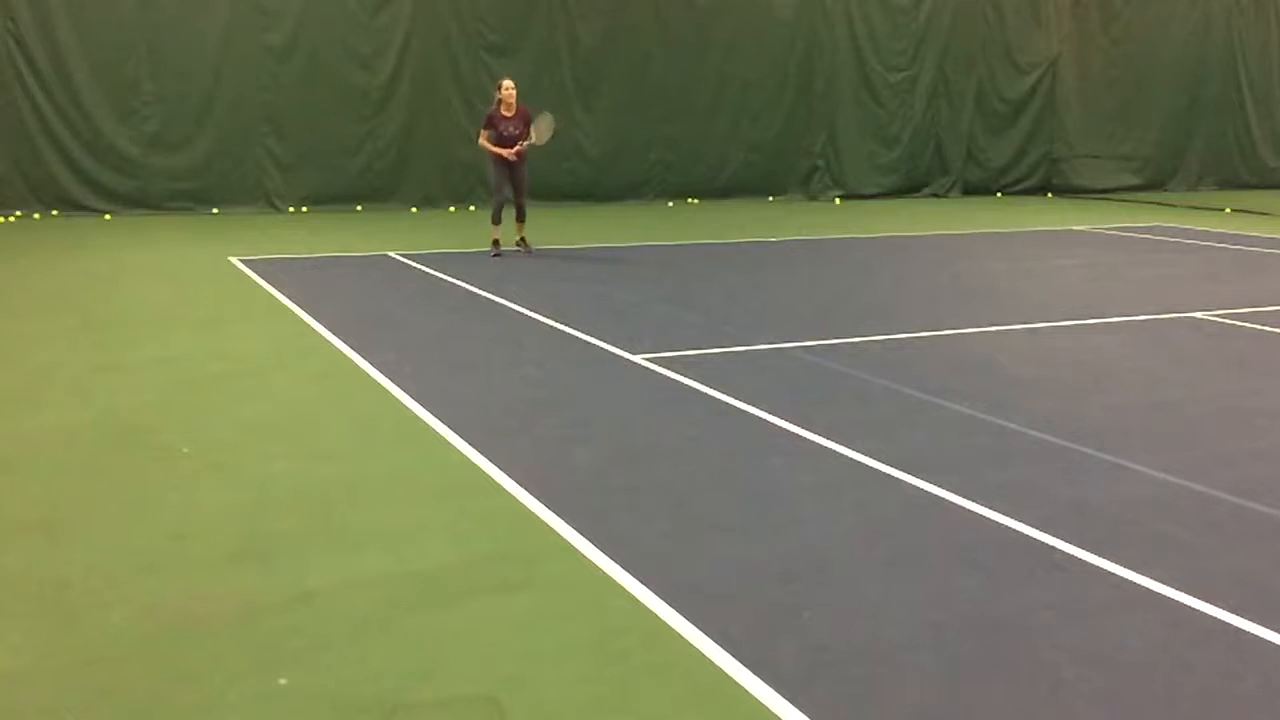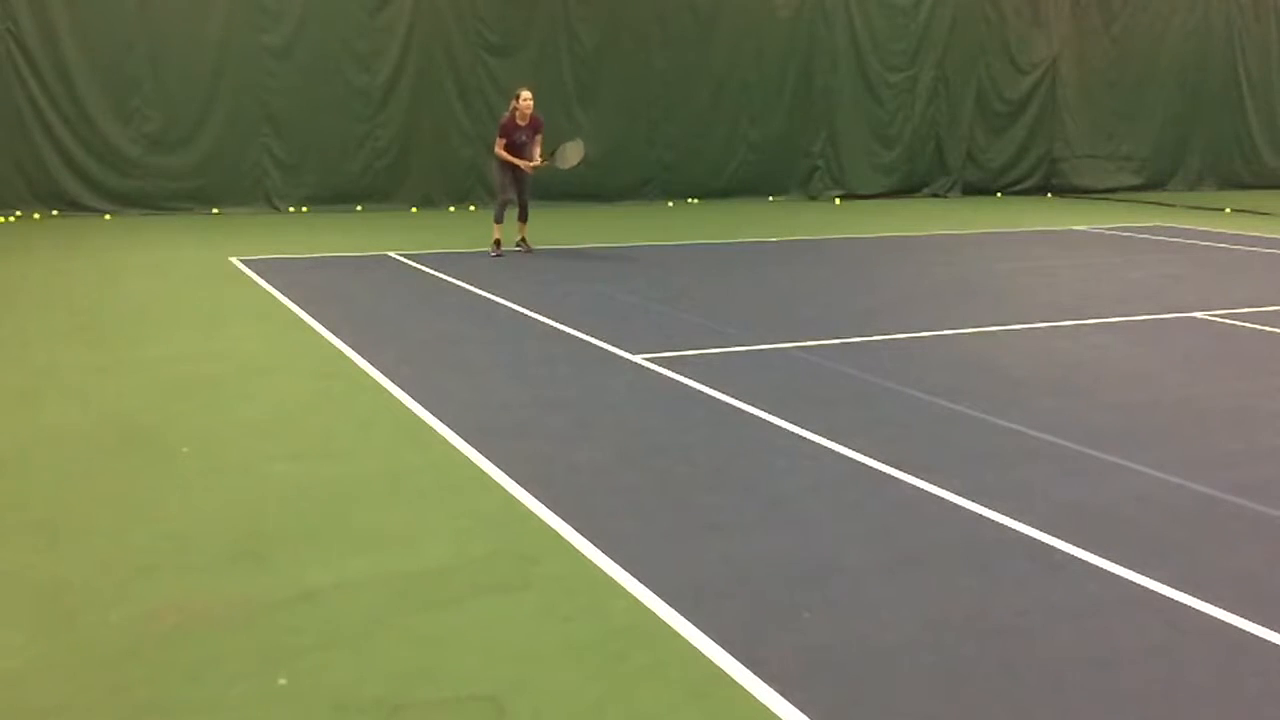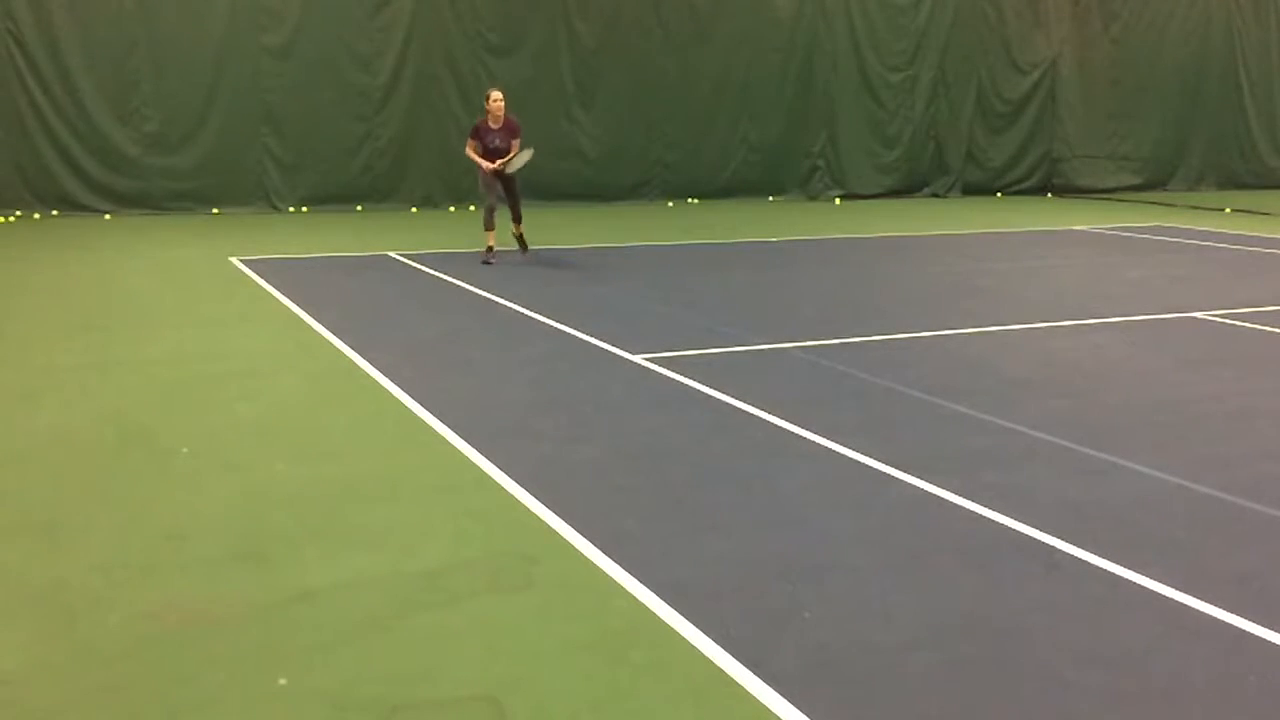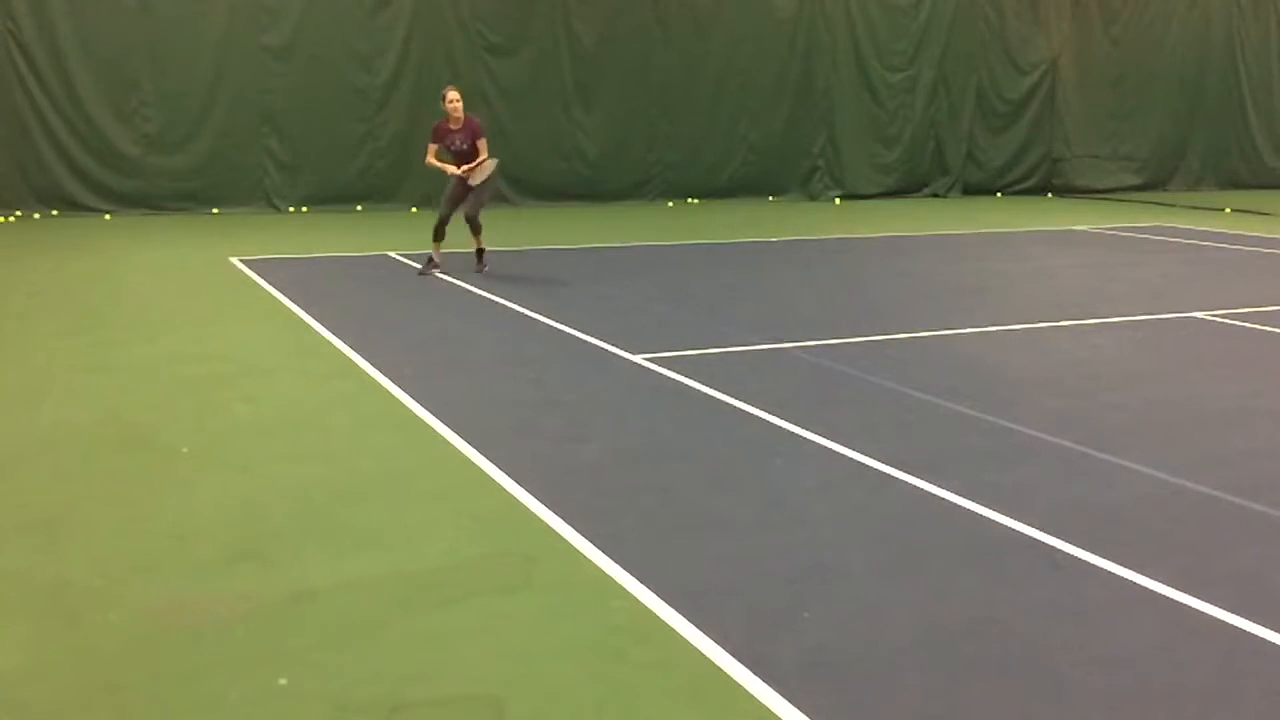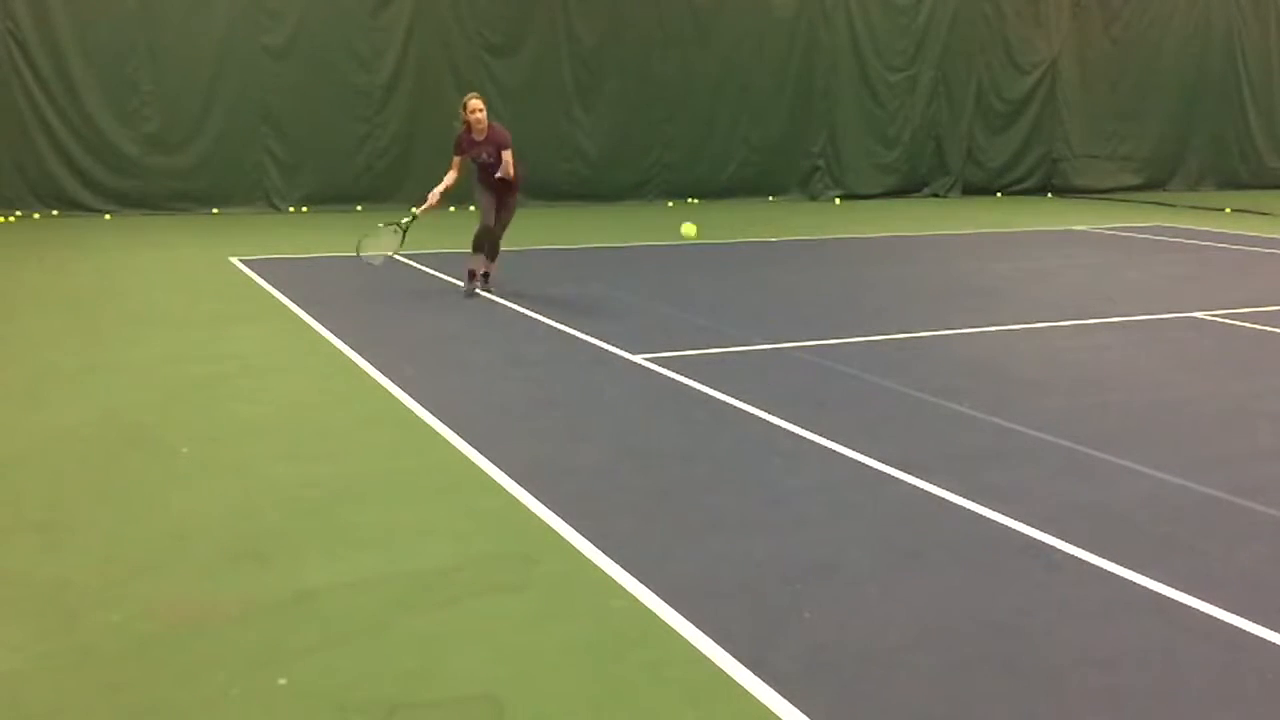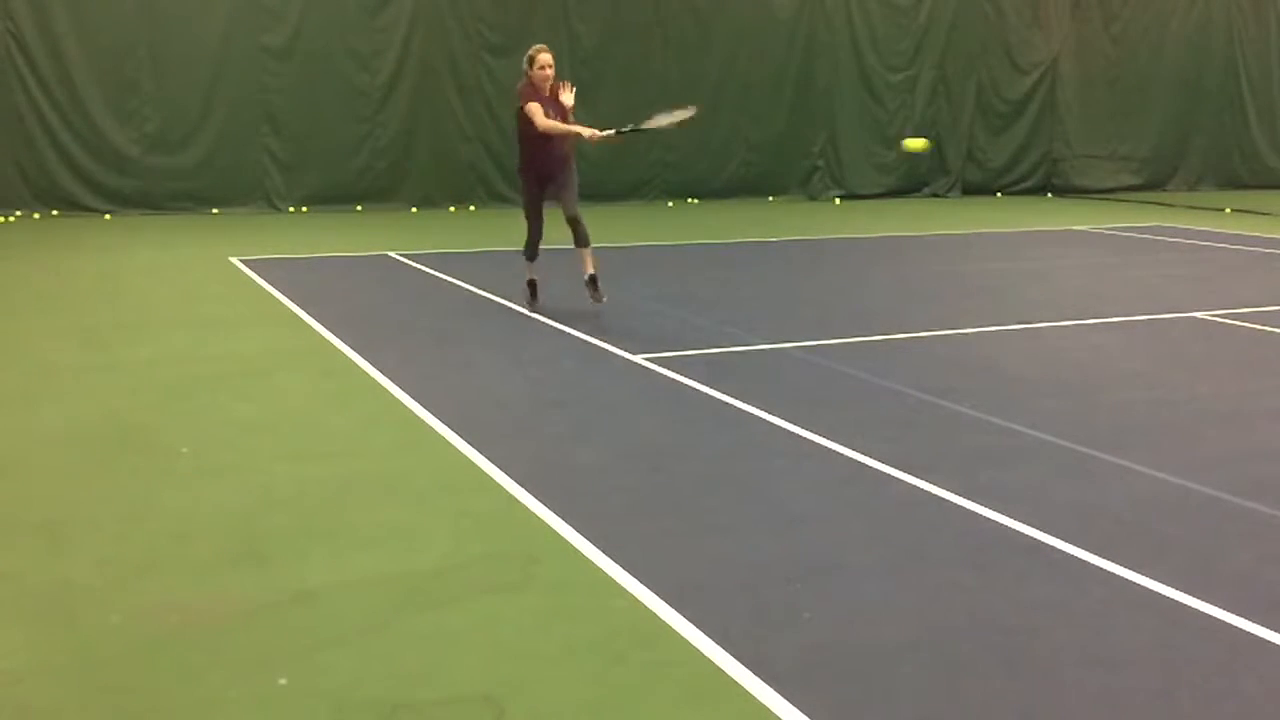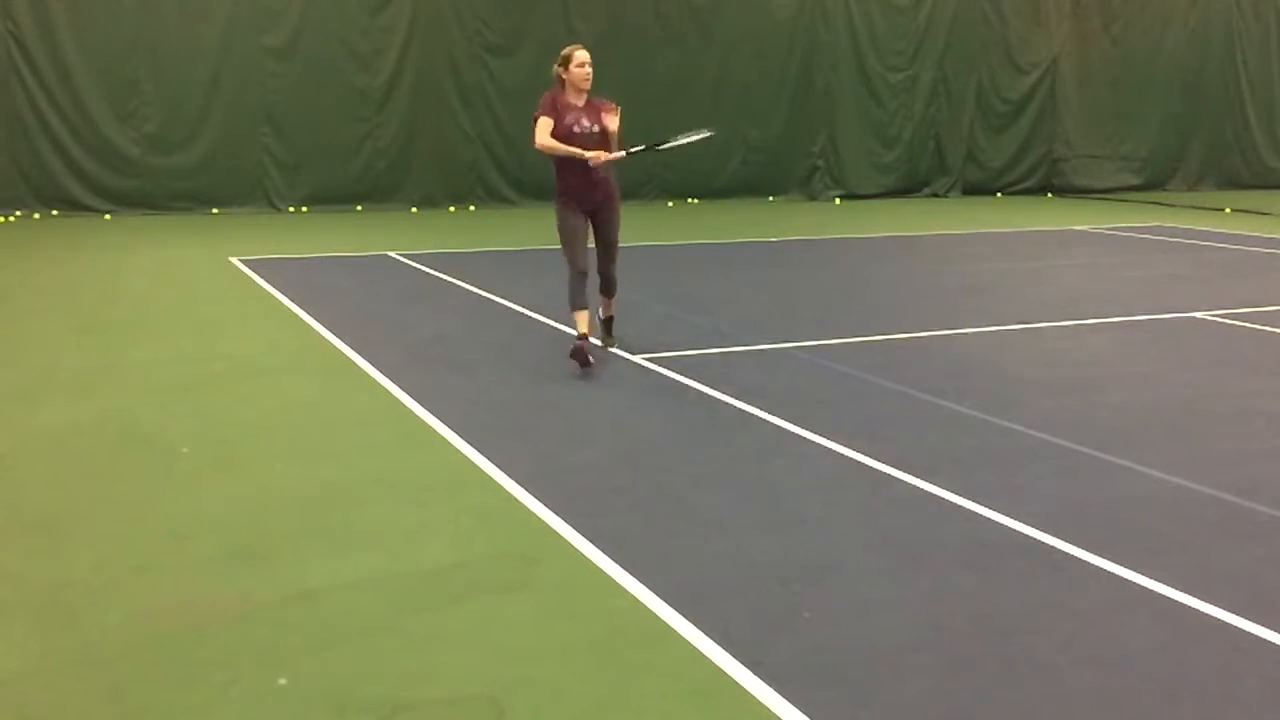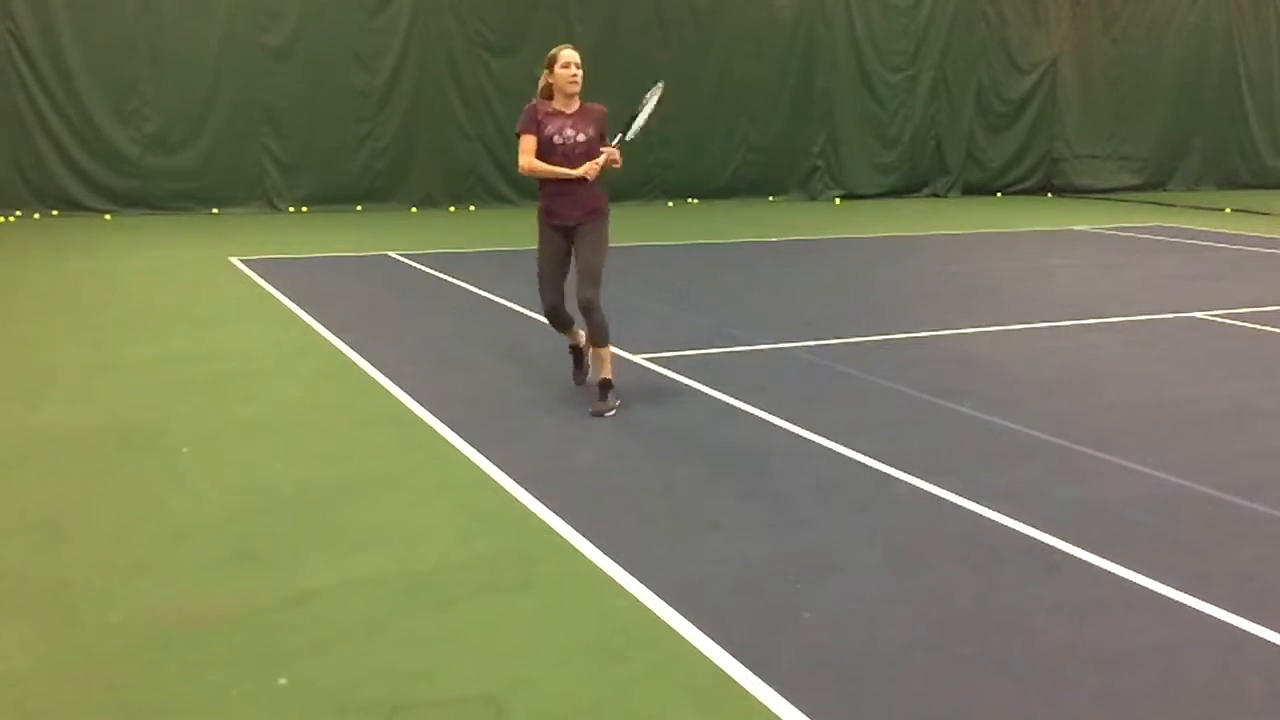
dt=0.5s
person 1, frame 1
left shoulder: (525, 113)
right shoulder: (492, 115)
left elbow: (531, 136)
right elbow: (481, 141)
left wrist: (525, 144)
right wrist: (501, 151)
left hip: (519, 161)
right hip: (499, 161)
left knee: (520, 201)
right knee: (498, 200)
left ankle: (520, 238)
right ankle: (495, 242)
person 1, frame 2
left shoulder: (537, 122)
right shoulder: (507, 123)
left elbow: (536, 145)
right elbow: (498, 150)
left wrist: (536, 158)
right wrist: (519, 162)
left hip: (523, 163)
right hip: (504, 163)
left knee: (524, 201)
right knee: (504, 198)
left ankle: (521, 238)
right ankle: (496, 242)
person 1, frame 3
left shoulder: (512, 124)
right shoulder: (480, 126)
left elbow: (515, 152)
right elbow: (468, 149)
left wrist: (503, 162)
right wrist: (482, 162)
right hip: (487, 170)
left knee: (515, 207)
right knee: (490, 204)
left ankle: (518, 233)
right ankle: (490, 248)
person 1, frame 4
left shoulder: (475, 125)
right shoulder: (439, 128)
left elbow: (484, 155)
right elbow: (429, 159)
left wrist: (469, 167)
right wrist: (445, 167)
right hip: (458, 178)
left knee: (470, 214)
right knee: (442, 216)
left ankle: (480, 251)
right ankle: (435, 260)
person 1, frame 5
left shoulder: (500, 133)
right shoulder: (462, 139)
left elbow: (509, 172)
right elbow: (454, 171)
left wrist: (505, 170)
right wrist: (438, 189)
left hip: (507, 188)
right hip: (484, 187)
left knee: (494, 236)
right knee: (487, 225)
left ankle: (485, 274)
right ankle: (472, 271)
person 1, frame 6
left shoulder: (559, 90)
right shoulder: (526, 92)
left elbow: (568, 133)
right elbow: (542, 124)
left wrist: (568, 109)
right wrist: (580, 130)
left hip: (561, 165)
right hip: (531, 170)
left knee: (573, 216)
right knee: (535, 232)
left ankle: (591, 278)
right ankle: (531, 280)
person 1, frame 7
left shoulder: (602, 106)
right shoulder: (552, 102)
left elbow: (611, 153)
right elbow: (541, 142)
left wrist: (613, 132)
right wrist: (584, 153)
left hip: (605, 197)
right hip: (570, 202)
left knee: (607, 269)
right knee: (579, 269)
left ankle: (607, 317)
right ankle: (582, 341)
person 1, frame 8
left shoulder: (597, 114)
right shoulder: (535, 113)
left elbow: (614, 160)
right elbow: (526, 163)
left wrist: (610, 158)
right wrist: (572, 171)
left hip: (591, 218)
right hip: (551, 220)
left knee: (588, 299)
right knee: (551, 304)
left ankle: (607, 384)
right ankle: (580, 343)
